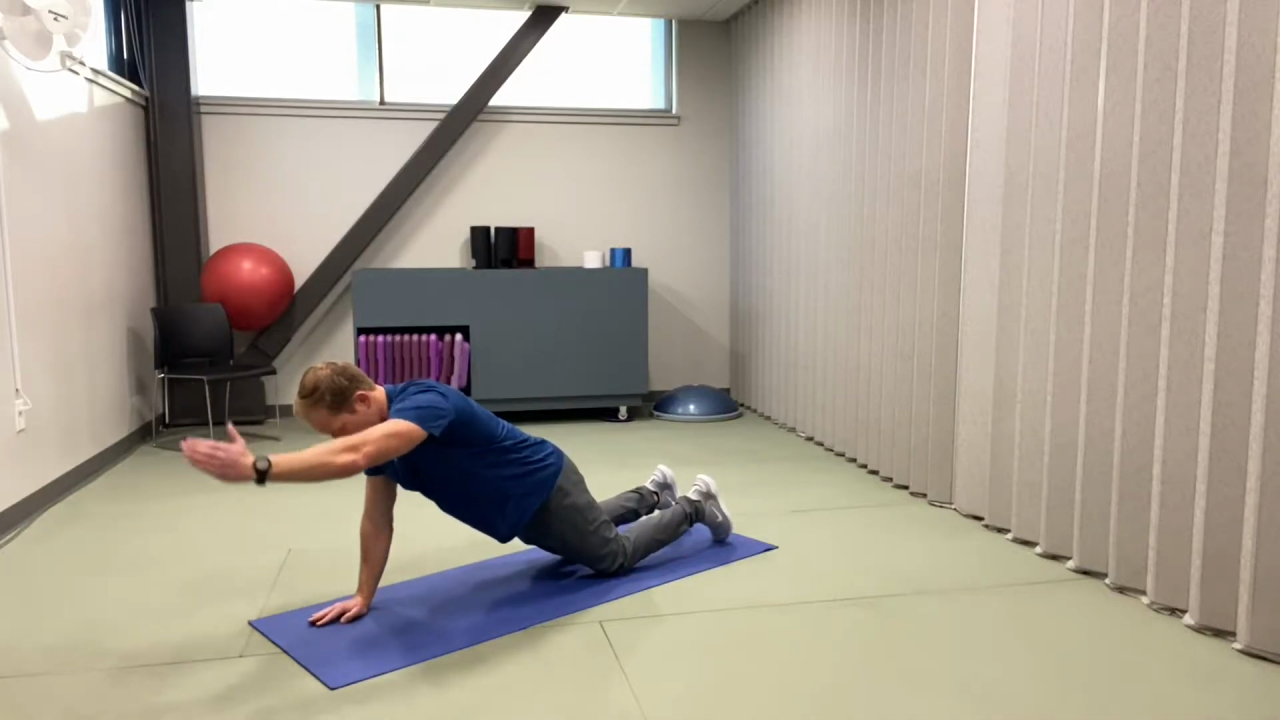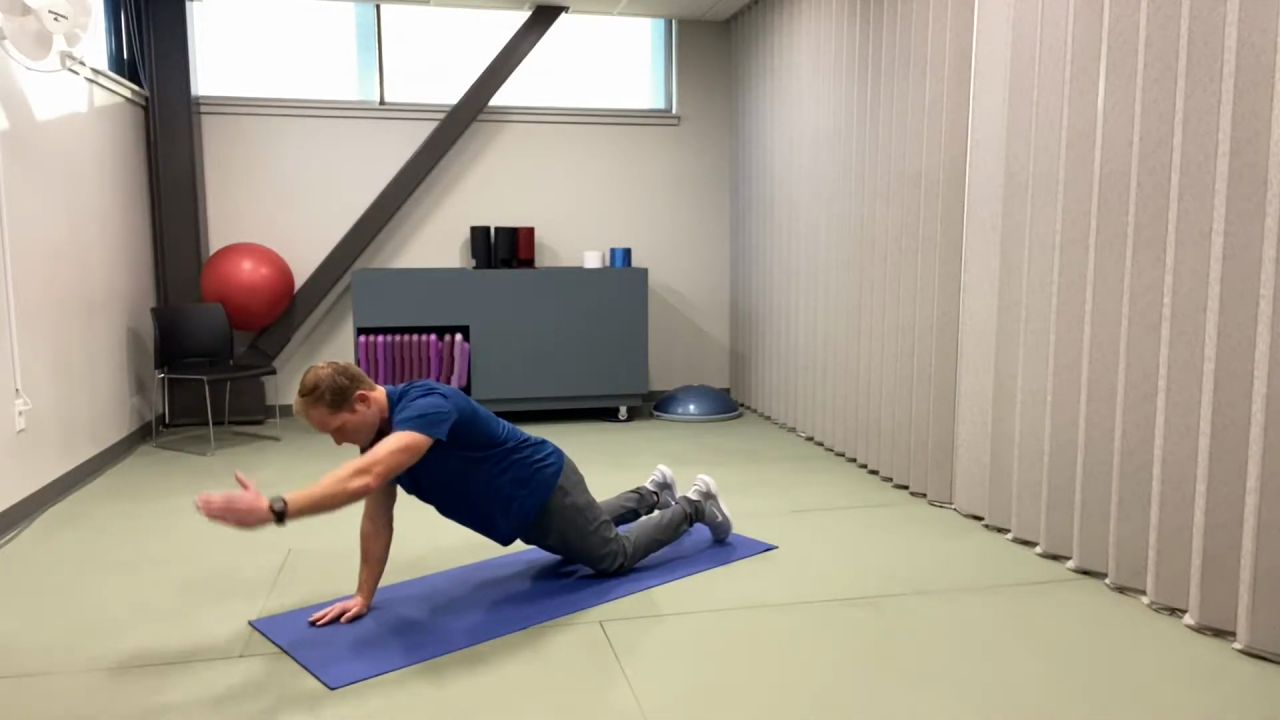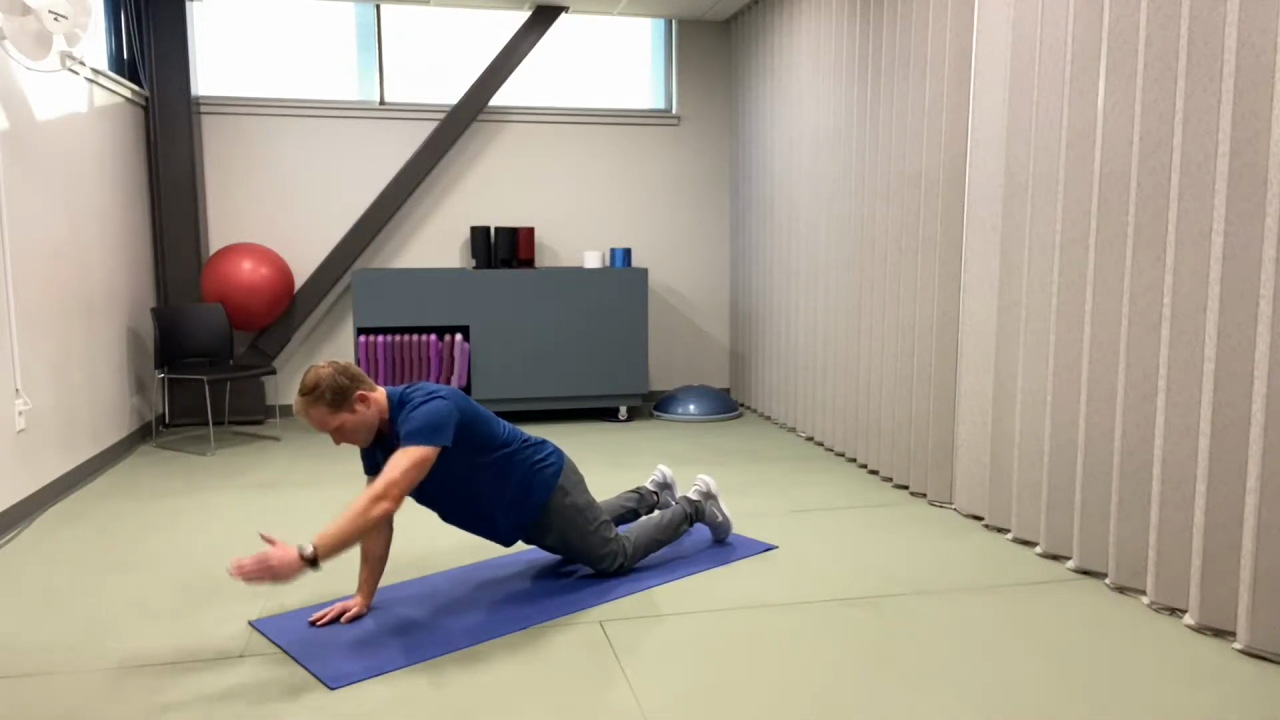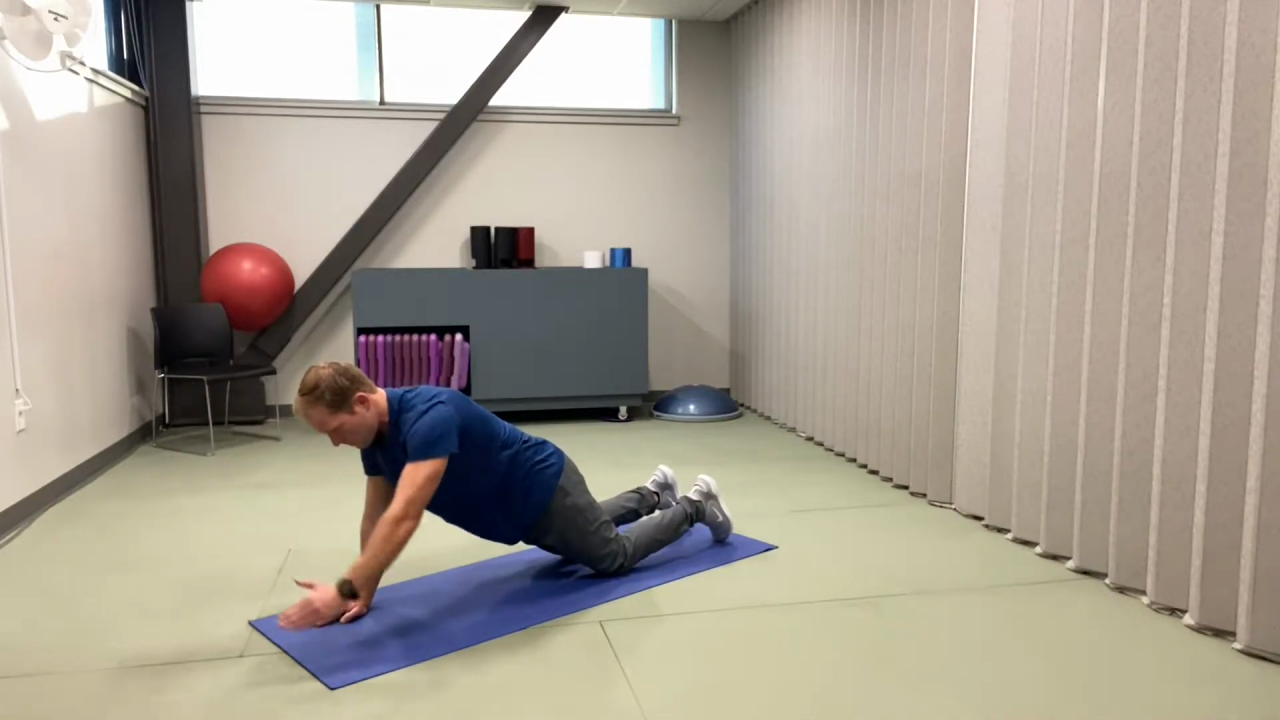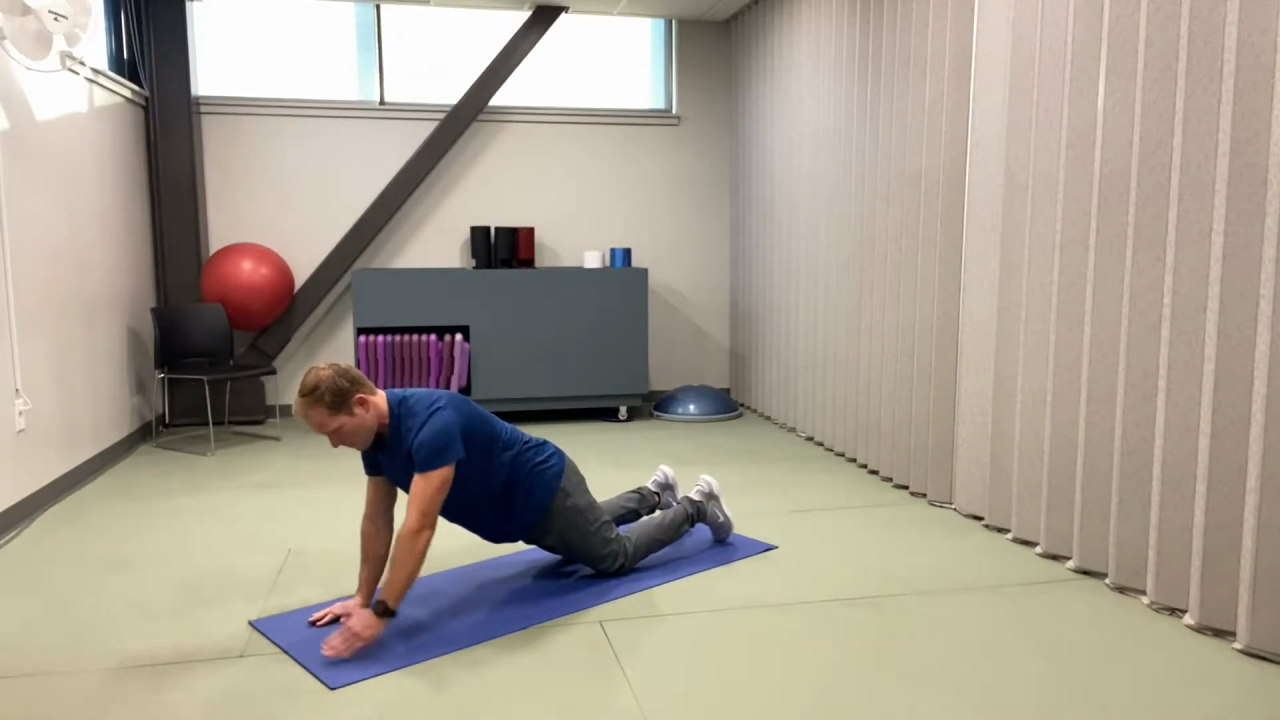
dt=0.1s
person 1, frame 1
left shoulder: (425, 403)
right shoulder: (379, 429)
left elbow: (352, 457)
right elbow: (377, 522)
left wrist: (257, 467)
right wrist: (364, 596)
left hip: (545, 488)
right hip: (517, 505)
left knee: (612, 556)
right knee: (575, 545)
left ankle: (693, 507)
right ankle: (651, 495)
person 1, frame 2
left shoulder: (426, 405)
right shoulder: (371, 426)
left elbow: (366, 480)
right elbow: (380, 518)
left wrist: (274, 509)
right wrist: (364, 595)
left hip: (544, 484)
right hip: (515, 505)
left knee: (611, 556)
right knee: (575, 537)
left ankle: (695, 505)
right ankle: (652, 494)
person 1, frame 3
left shoulder: (427, 411)
right shoulder: (373, 433)
left elbow: (383, 500)
right elbow: (378, 517)
left wrist: (307, 555)
right wrist: (364, 594)
left hip: (544, 489)
right hip: (518, 509)
left knee: (613, 556)
right knee: (582, 538)
left ankle: (694, 506)
right ankle: (651, 495)
person 1, frame 4
left shoulder: (429, 416)
right shoulder: (373, 429)
left elbow: (403, 517)
right elbow: (376, 516)
left wrist: (344, 590)
right wrist: (356, 591)
left hip: (544, 487)
right hip: (519, 507)
left knee: (616, 557)
right knee: (575, 549)
left ankle: (695, 506)
right ankle: (656, 493)
person 1, frame 5
left shoulder: (430, 421)
right shoulder: (373, 431)
left elbow: (418, 528)
right elbow: (377, 521)
left wrist: (379, 612)
right wrist: (367, 598)
left hip: (544, 489)
right hip: (512, 506)
left knee: (615, 558)
right knee: (589, 537)
left ankle: (696, 507)
right ankle: (653, 494)
